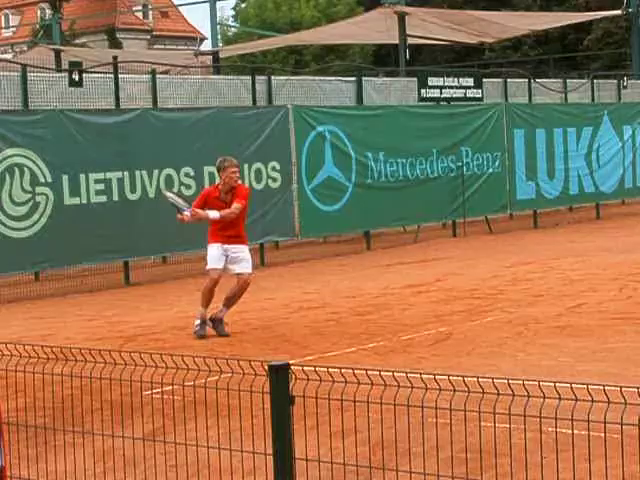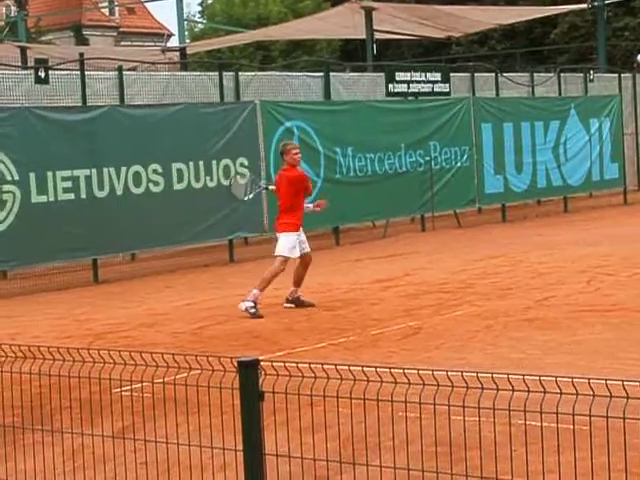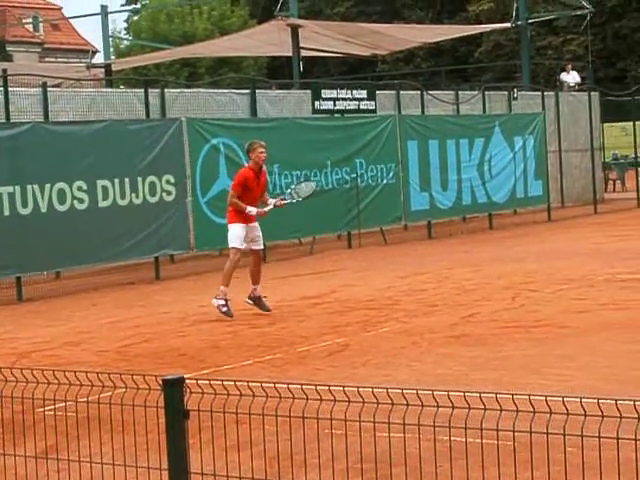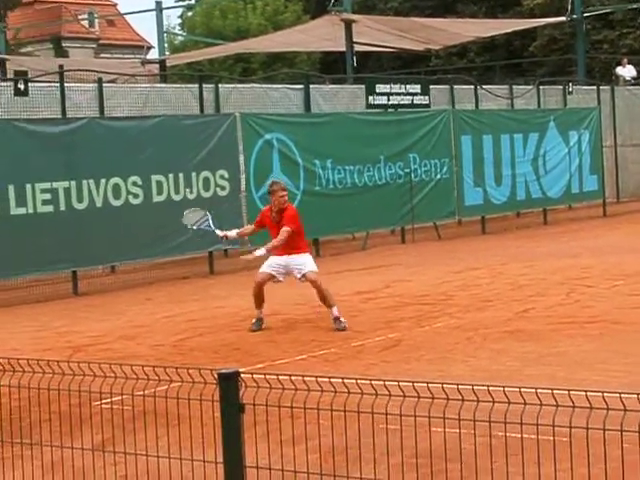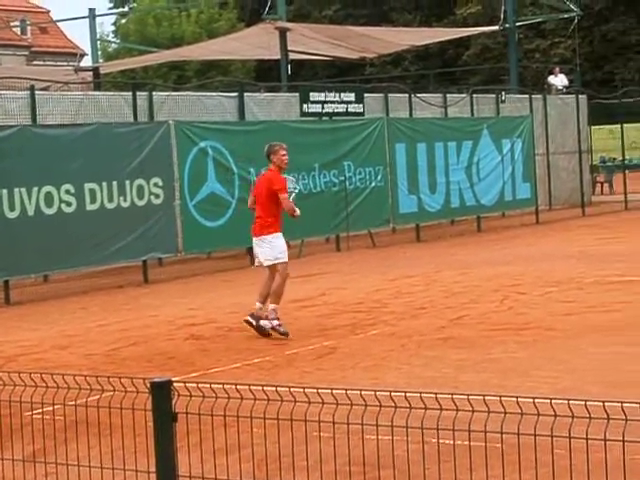
dt=1s
person 1, frame 1
left shoulder: (243, 192)
right shoulder: (208, 193)
left elbow: (232, 213)
right elbow: (194, 213)
left wrist: (211, 215)
right wrist: (186, 216)
left hip: (239, 243)
right hip: (217, 242)
left knee: (244, 281)
right knee: (214, 277)
left ankle: (217, 317)
right ankle: (201, 319)
person 1, frame 2
left shoulder: (281, 176)
right shoulder: (300, 176)
right elbow: (309, 192)
left wrist: (312, 207)
left hip: (293, 227)
right hip: (289, 228)
left knee: (306, 259)
right knee: (279, 265)
left ankle: (293, 296)
right ankle: (250, 301)
person 1, frame 3
left shoulder: (263, 173)
right shoulder: (243, 175)
right elbow: (231, 201)
left wrist: (272, 201)
right wrist: (251, 210)
left hip: (252, 221)
right hip: (237, 220)
left knee: (257, 256)
right knee: (235, 256)
left ankle: (254, 295)
right ankle: (222, 297)
person 1, frame 4
left shoulder: (290, 212)
right shoulder: (265, 213)
left elbow: (281, 239)
right elbow: (253, 228)
left wrist: (259, 252)
right wrist: (233, 233)
left hip: (299, 254)
right hip: (278, 256)
left knee: (315, 281)
right knee: (259, 281)
left ankle: (337, 317)
right ankle: (259, 317)
person 1, frame 5
left shoulder: (261, 178)
right shoulder: (278, 179)
left elbow: (251, 204)
right elbow: (287, 207)
right wrist: (296, 211)
left hip: (259, 232)
right hip: (270, 232)
left knee: (273, 273)
right knee: (282, 272)
left ankle: (257, 315)
right ankle: (272, 317)
